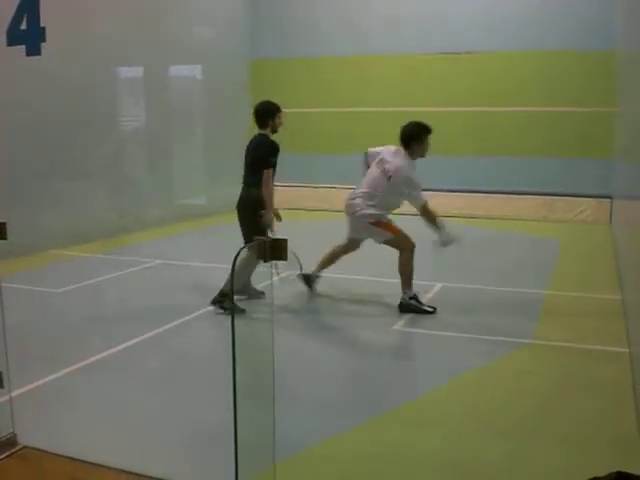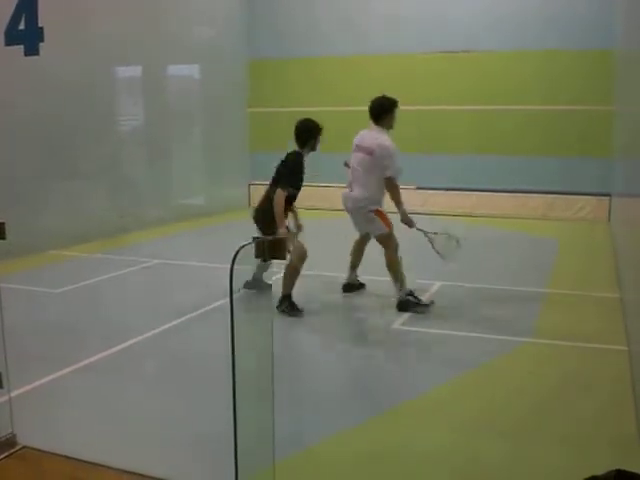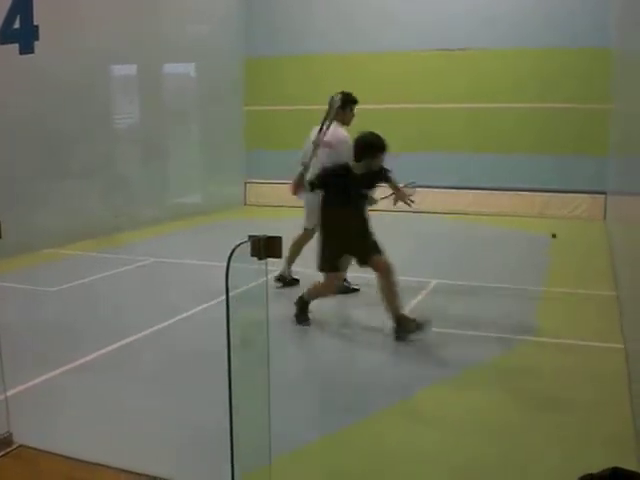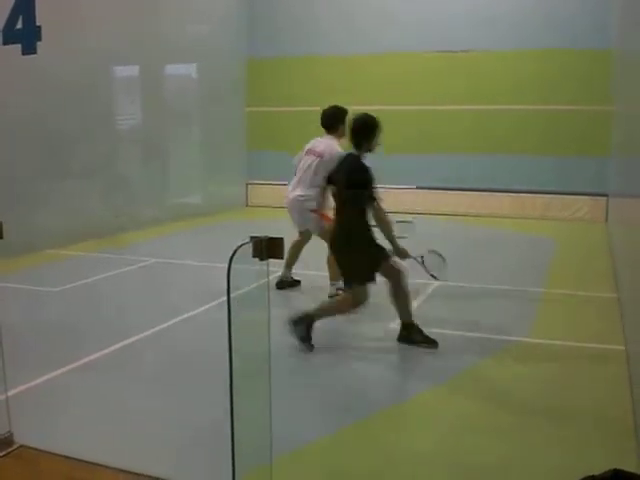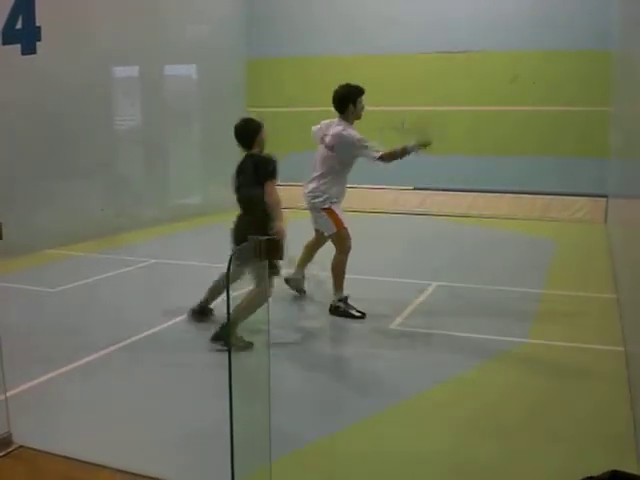
dt=0.5s
person 1, frame 1
left shoulder: (255, 143)
right shoulder: (270, 145)
right elbow: (267, 180)
left wrist: (270, 207)
right wrist: (268, 210)
left hip: (248, 202)
right hip: (254, 205)
left knee: (259, 249)
right knee: (255, 252)
left ankle: (244, 285)
right ankle: (224, 295)
person 1, frame 2
left shoulder: (296, 159)
right shoulder: (292, 163)
right elbow: (280, 196)
left wrist: (295, 217)
right wrist: (280, 226)
left hip: (269, 215)
right hip: (269, 216)
right knee: (300, 253)
left ankle: (255, 281)
right ankle: (285, 300)
person 1, frame 3
left shoulder: (375, 173)
right shoulder: (334, 174)
left elbow: (390, 180)
left wrist: (400, 193)
left hip: (359, 230)
right hip: (333, 232)
left knee: (385, 268)
right knee: (331, 285)
left ankle: (400, 321)
right ankle: (302, 303)
person 1, frame 4
left shoulder: (344, 162)
right shoulder: (361, 171)
right elbow: (377, 212)
right wrist: (394, 244)
left hip: (355, 235)
right hip: (351, 239)
left knee: (395, 274)
right knee: (358, 298)
left ankle: (409, 330)
right ankle: (305, 320)
person 1, frame 5
left shoulder: (241, 167)
right shoulder: (266, 162)
right elbow: (270, 193)
right wrist: (278, 222)
left hip: (243, 227)
right hip: (258, 226)
left knee: (234, 272)
right knee: (264, 289)
left ankle: (201, 308)
right ankle: (227, 330)
person 2, frame 1
left shoulder: (387, 152)
right shoulder: (404, 172)
left elbow: (368, 155)
right elbow: (423, 209)
right wrist: (442, 233)
left hip: (354, 203)
right hip: (367, 215)
left knee: (351, 245)
right knee: (407, 246)
left ankle: (312, 274)
right ankle: (407, 298)
person 2, frame 2
left shoulder: (360, 137)
right shoulder: (385, 144)
left elbow: (348, 163)
right elbow: (390, 181)
right wrist: (402, 212)
left hip: (350, 197)
right hip: (366, 202)
left knee: (365, 236)
right knee: (391, 246)
left ankle: (351, 280)
right ankle: (404, 296)
person 2, frame 3
left shoulder: (317, 132)
right shoulder: (343, 137)
left elbow: (304, 164)
left wrist: (296, 186)
left hip: (312, 194)
left knee: (307, 233)
left ankle: (285, 273)
right ankle: (340, 281)
person 2, frame 4
left shoulder: (313, 144)
right shoulder: (336, 152)
left hip: (294, 199)
right hip: (307, 203)
left knee: (304, 237)
left ankle: (285, 277)
right ankle: (336, 290)
person 2, frame 5
left shoulder: (327, 126)
right shoulder: (349, 137)
left elbow: (314, 133)
right elbow: (384, 157)
right wrist: (413, 147)
left hip: (318, 194)
right hip: (324, 198)
left knee: (320, 237)
right knee: (344, 245)
left ankle: (297, 276)
right ankle: (338, 301)
